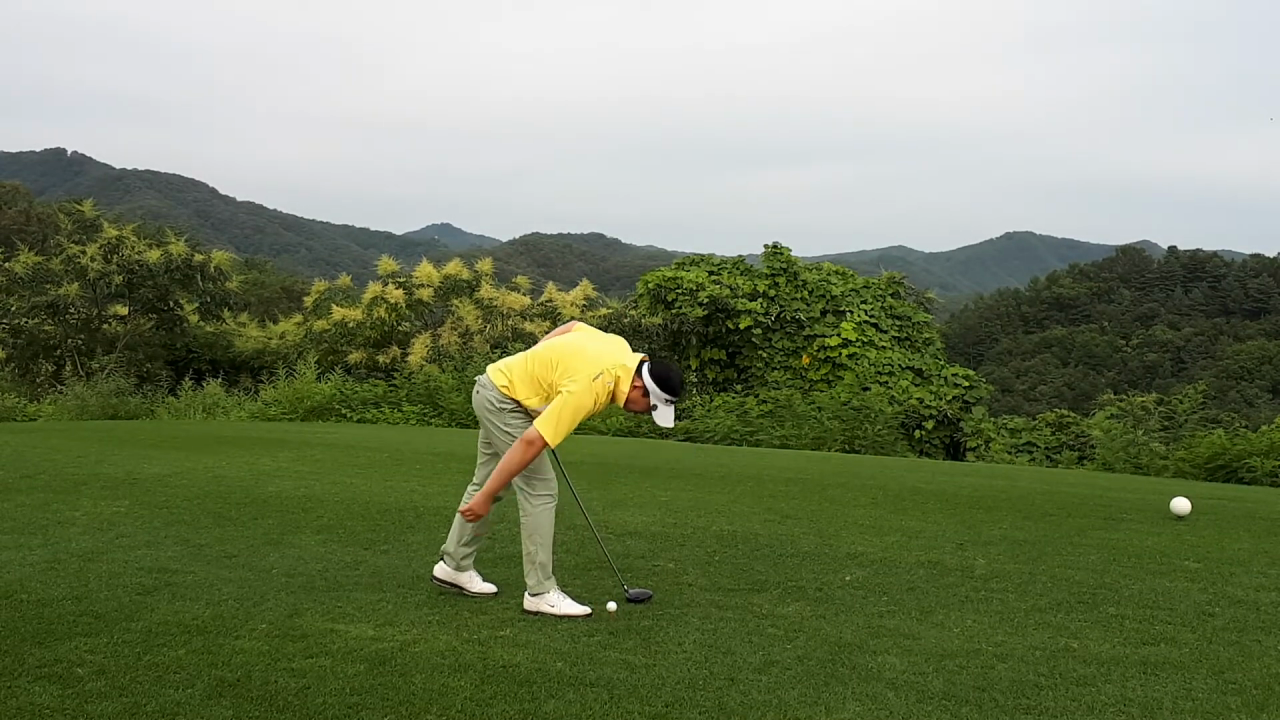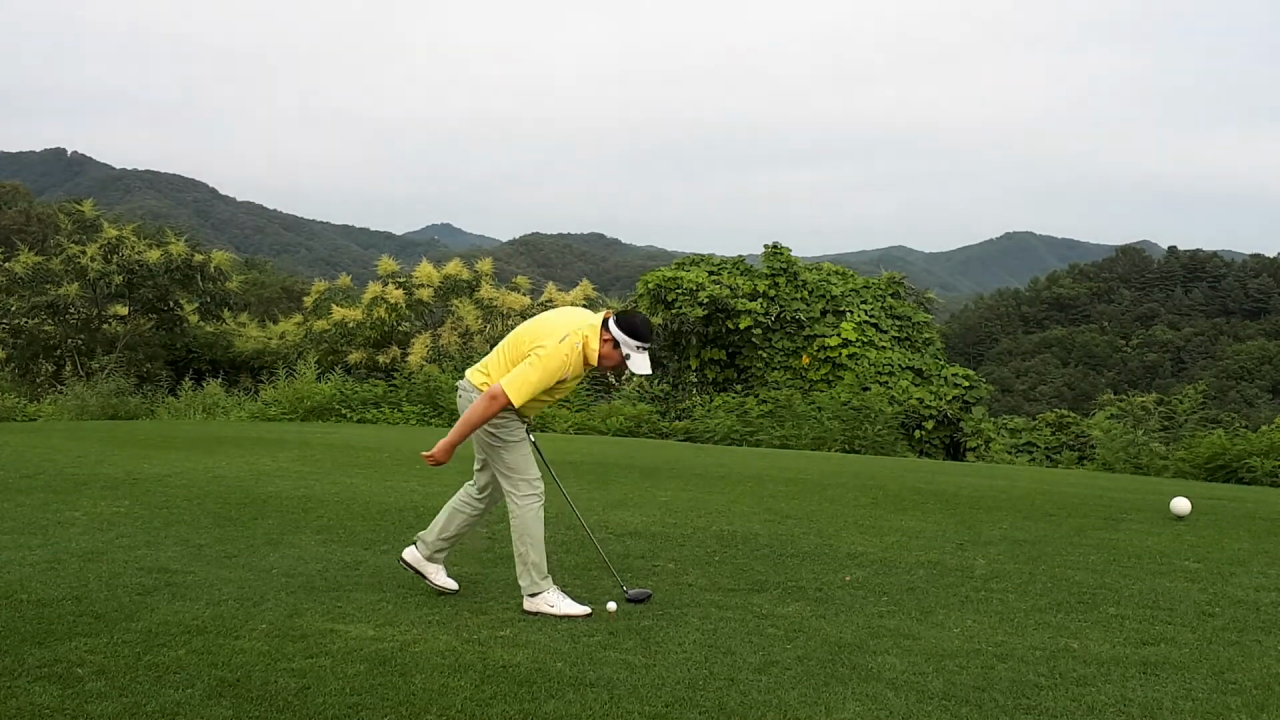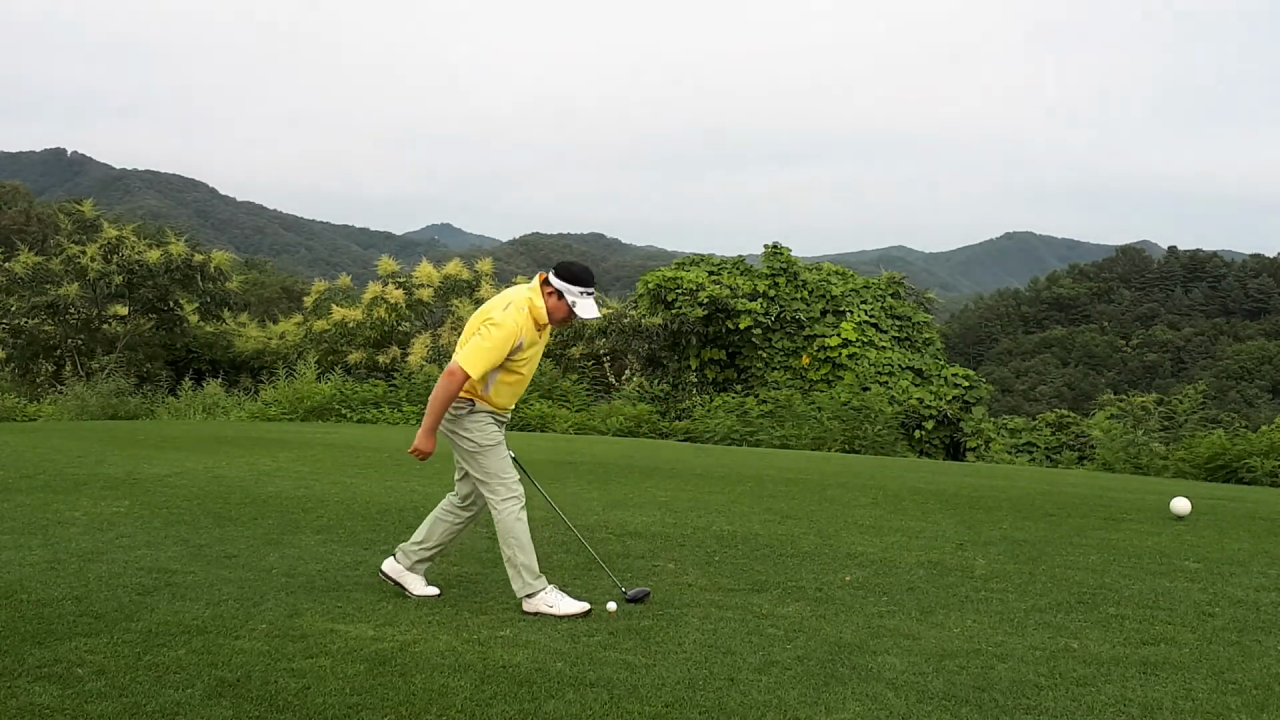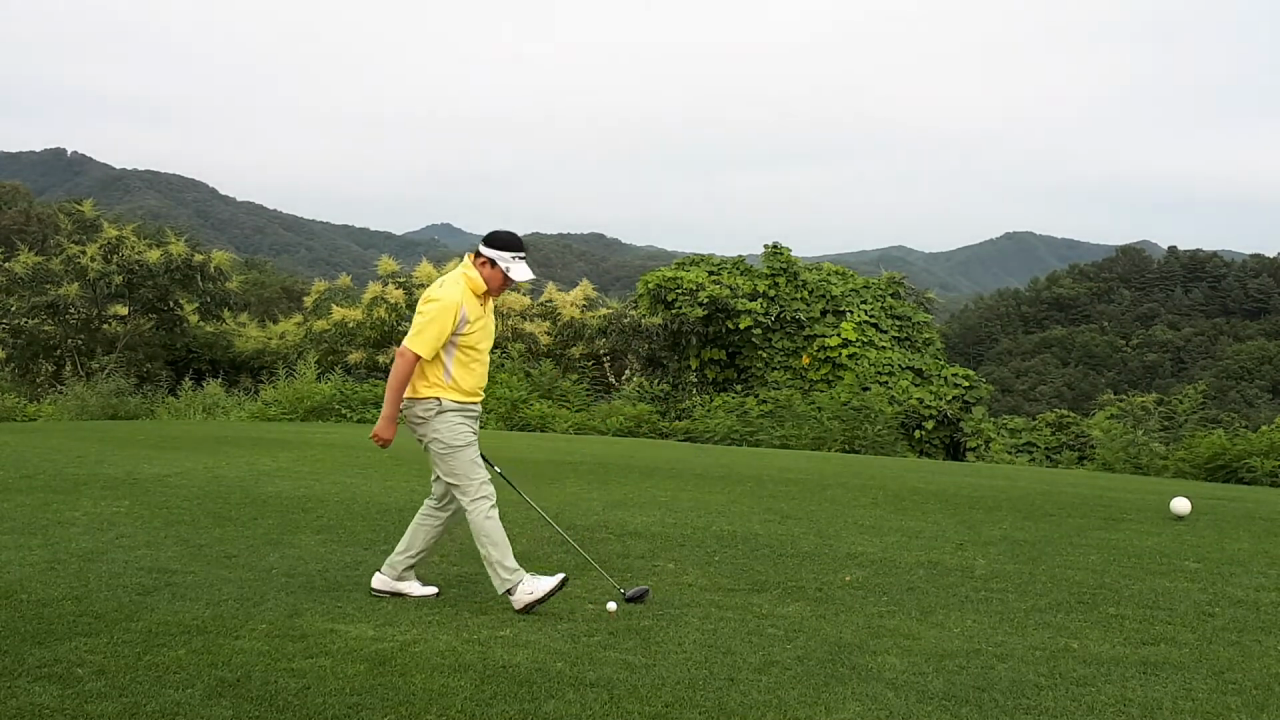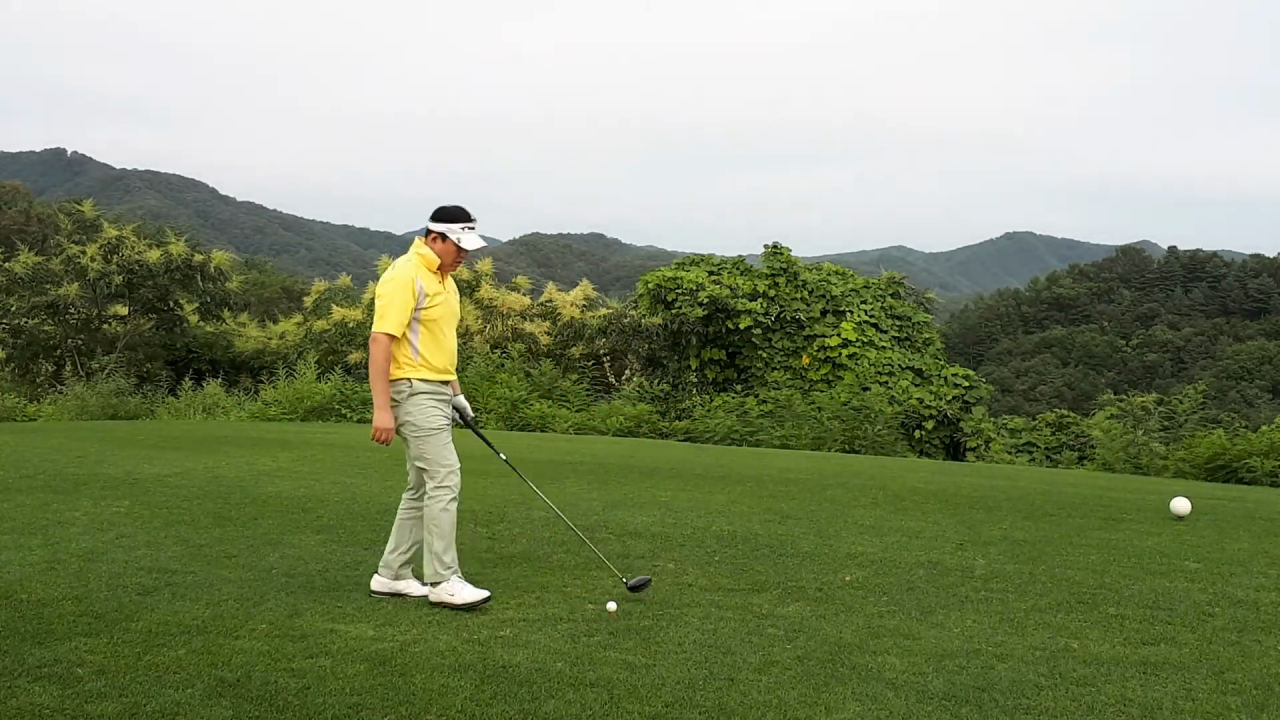
dt=0.2s
person 1, frame 1
left shoulder: (622, 352)
right shoulder: (590, 388)
left elbow: (573, 327)
right elbow: (530, 443)
right wrist: (487, 497)
left hip: (497, 389)
right hip: (503, 400)
left knee: (487, 484)
right knee: (540, 489)
left ankle: (454, 565)
right ankle: (540, 592)
person 1, frame 2
left shoulder: (591, 322)
right shoulder: (561, 353)
left elbow: (536, 330)
right elbow: (494, 399)
right wrist: (448, 445)
left hip: (504, 396)
right hip: (485, 398)
left knee: (485, 488)
right knee: (526, 490)
left ankle: (426, 552)
right ankle: (538, 592)
person 1, frame 3
left shoulder: (539, 304)
right shoulder: (511, 321)
right elbow: (454, 374)
right wrist: (427, 432)
left hip: (483, 409)
right hip: (466, 408)
left knee: (469, 499)
right knee: (507, 496)
left ankle: (405, 563)
right ankle: (535, 592)
person 1, frame 4
left shoulder: (482, 294)
right shoulder: (450, 297)
right elbow: (406, 356)
right wrist: (387, 418)
left hip: (459, 408)
right hip: (437, 410)
left knee: (447, 499)
right knee: (478, 496)
left ankle: (394, 574)
right ankle: (517, 585)
person 1, frame 5
left shoulder: (443, 277)
right shoulder: (405, 276)
right elbow: (380, 343)
left wrist: (455, 391)
right wrist: (381, 408)
left hip: (435, 393)
right hip: (412, 394)
left knee: (424, 488)
right knee: (444, 480)
left ankle: (392, 574)
right ankle: (443, 580)
